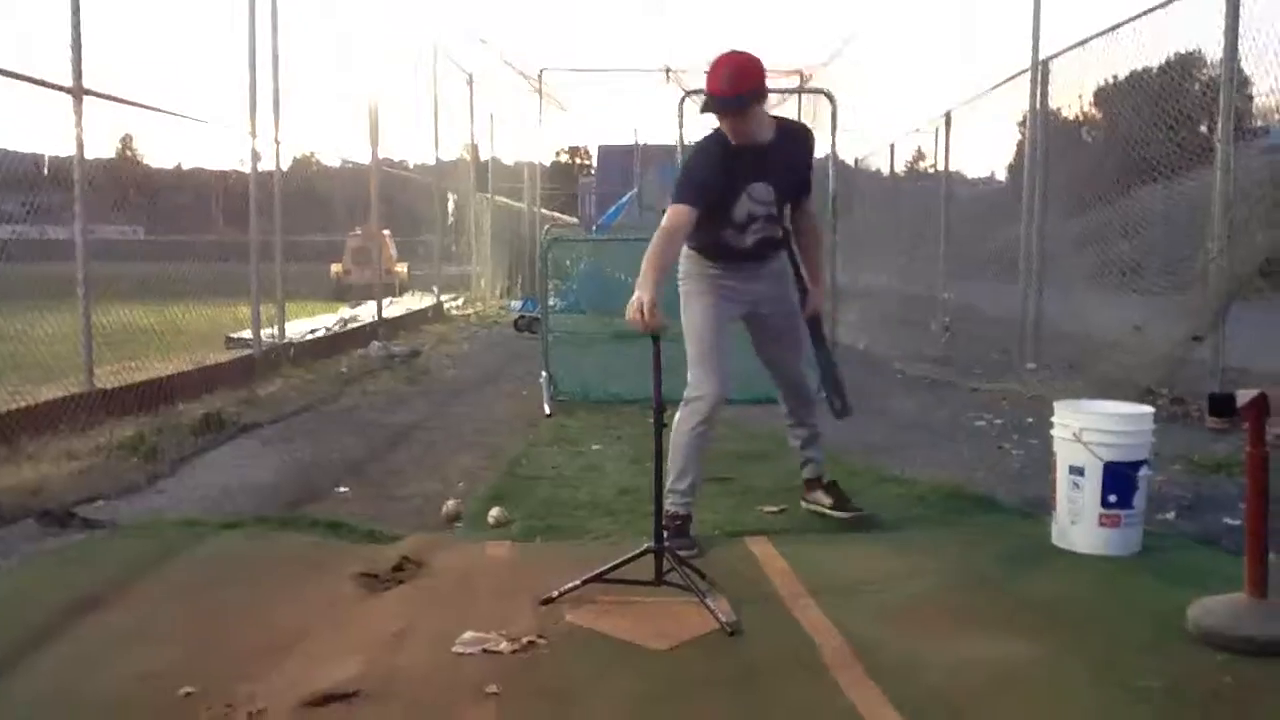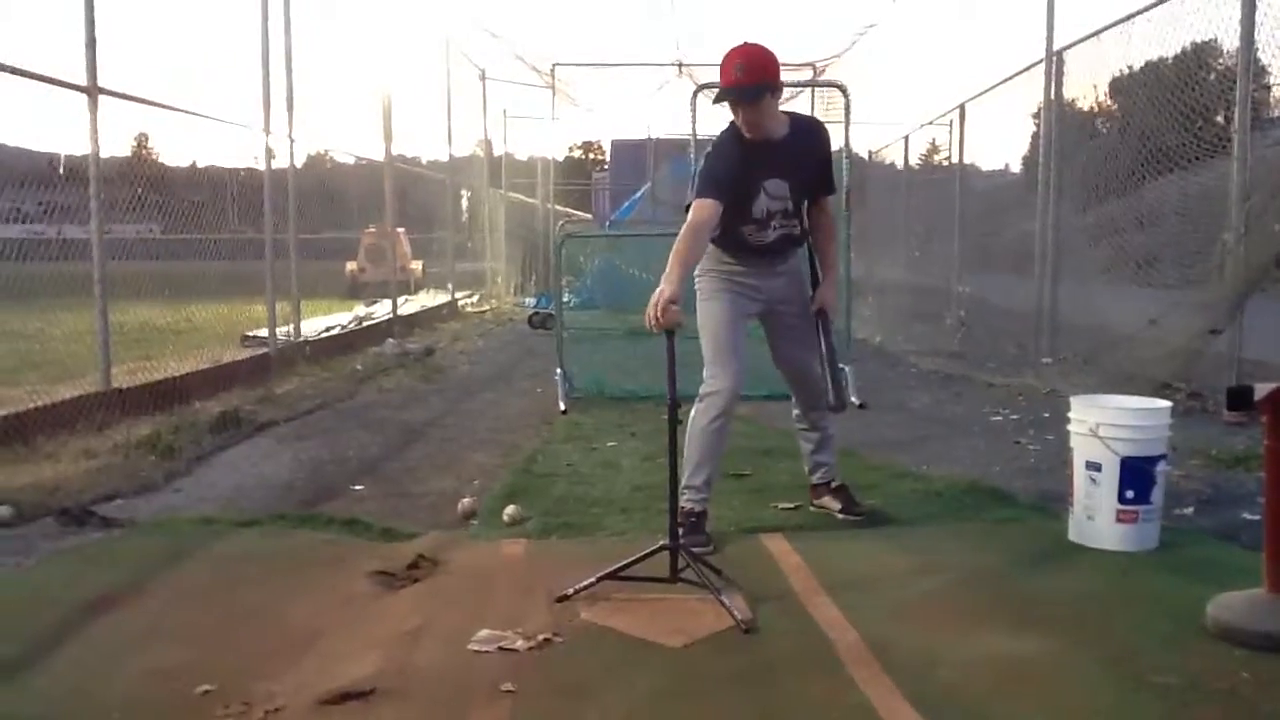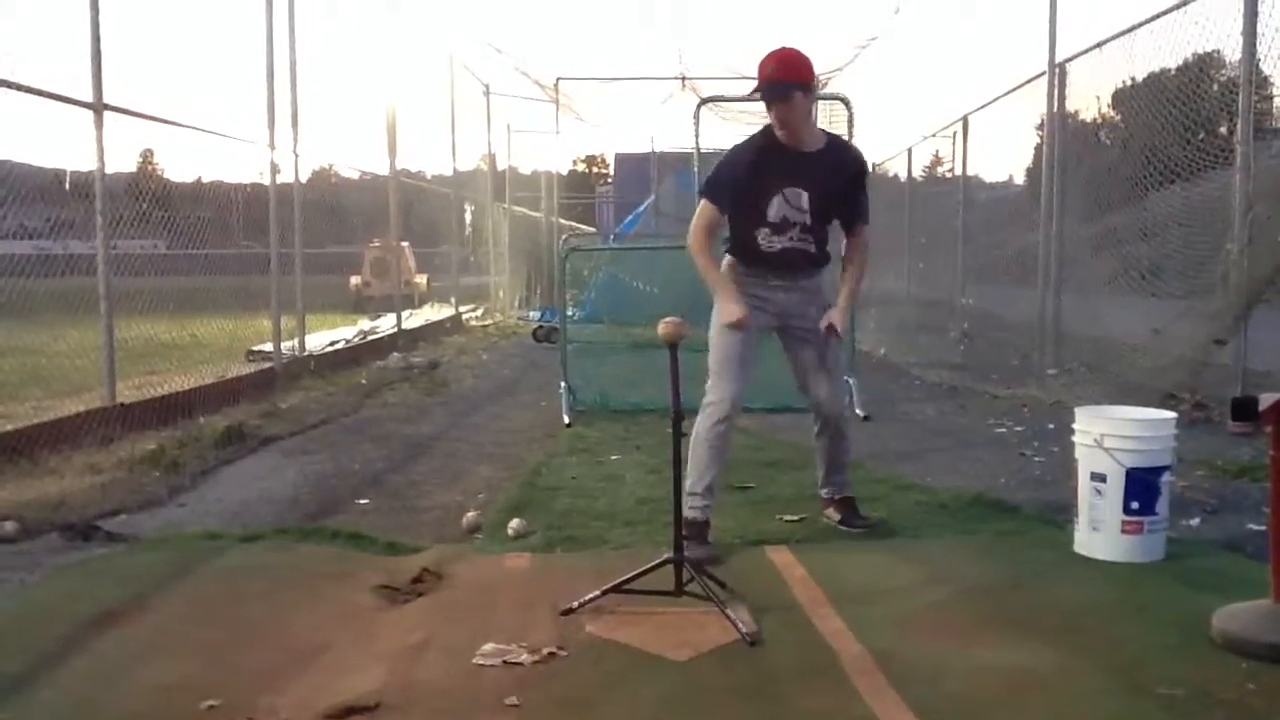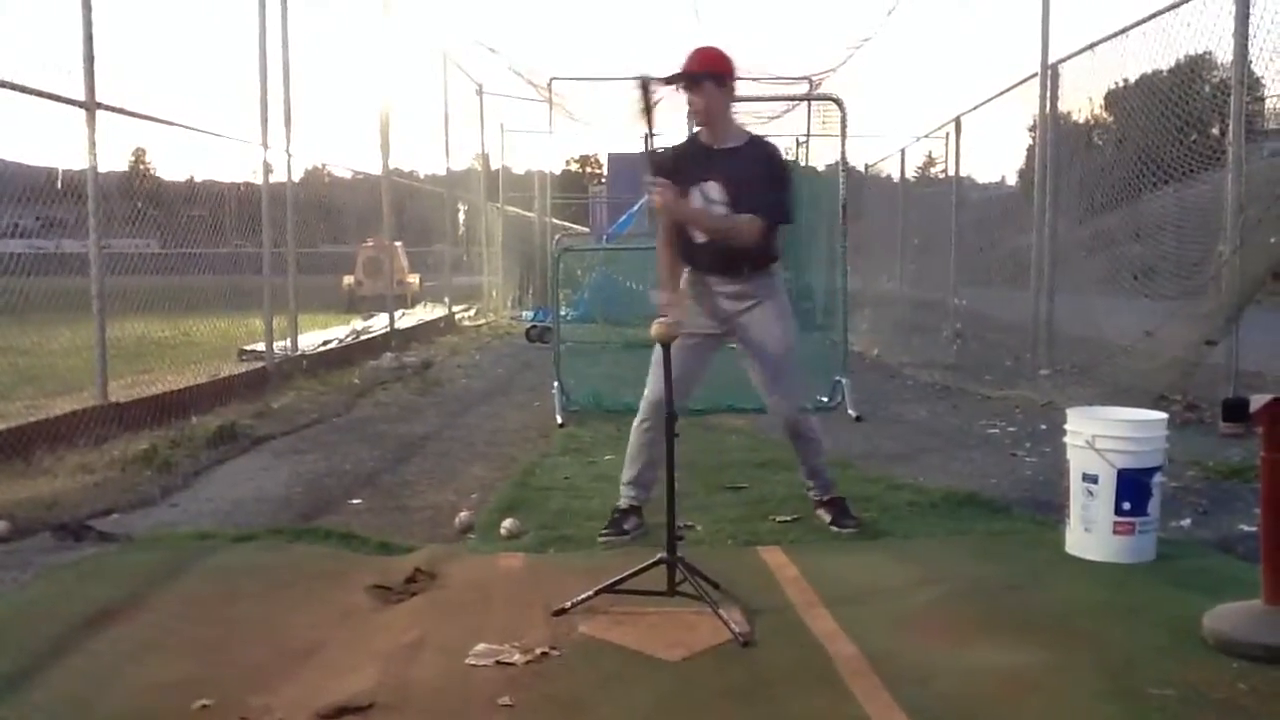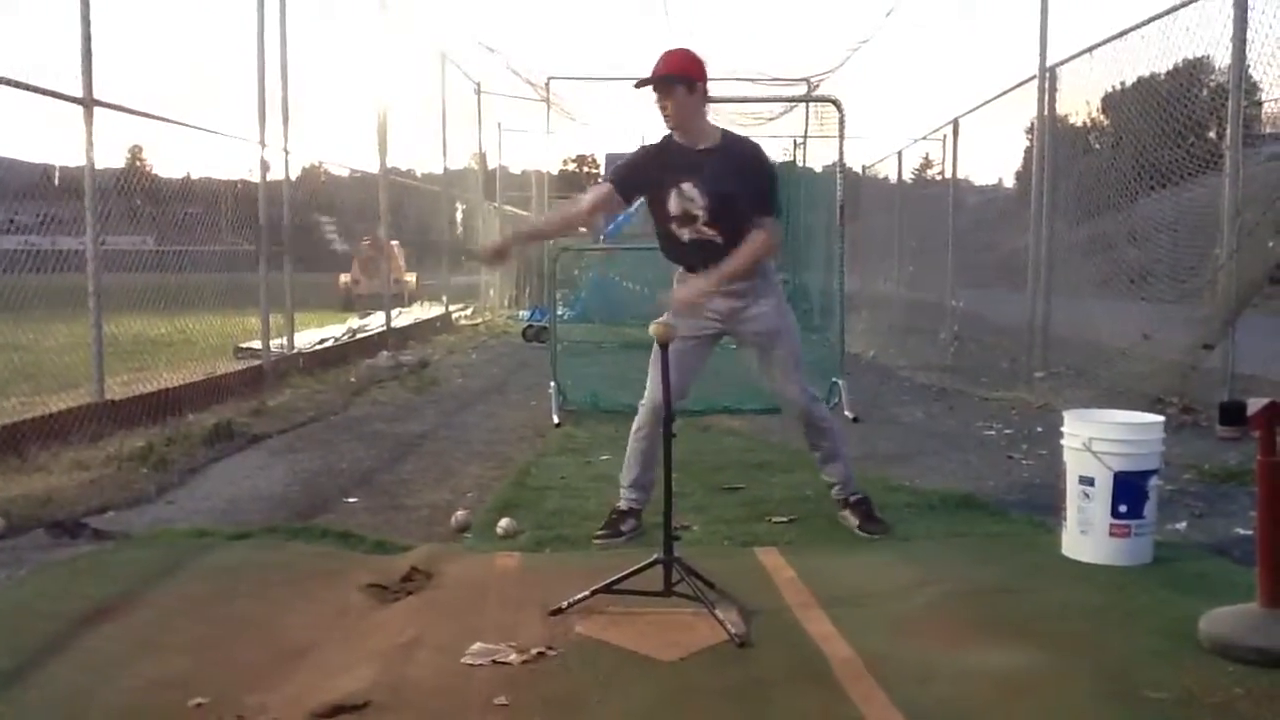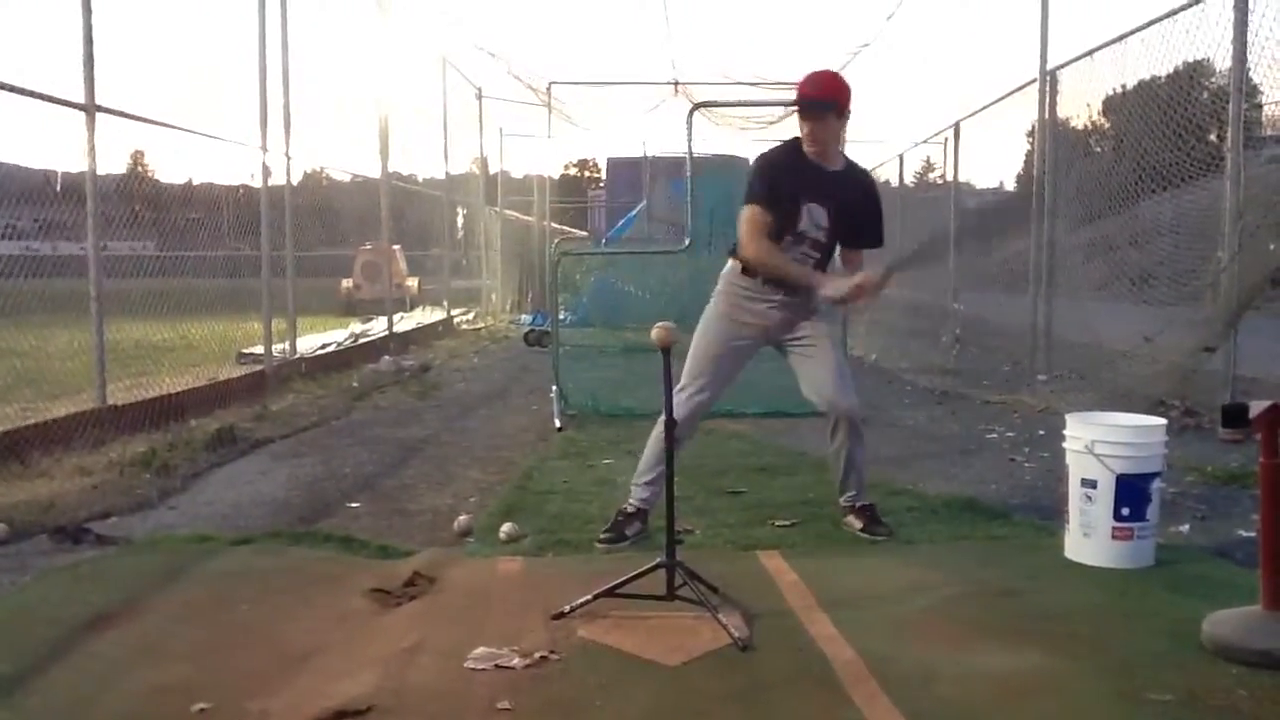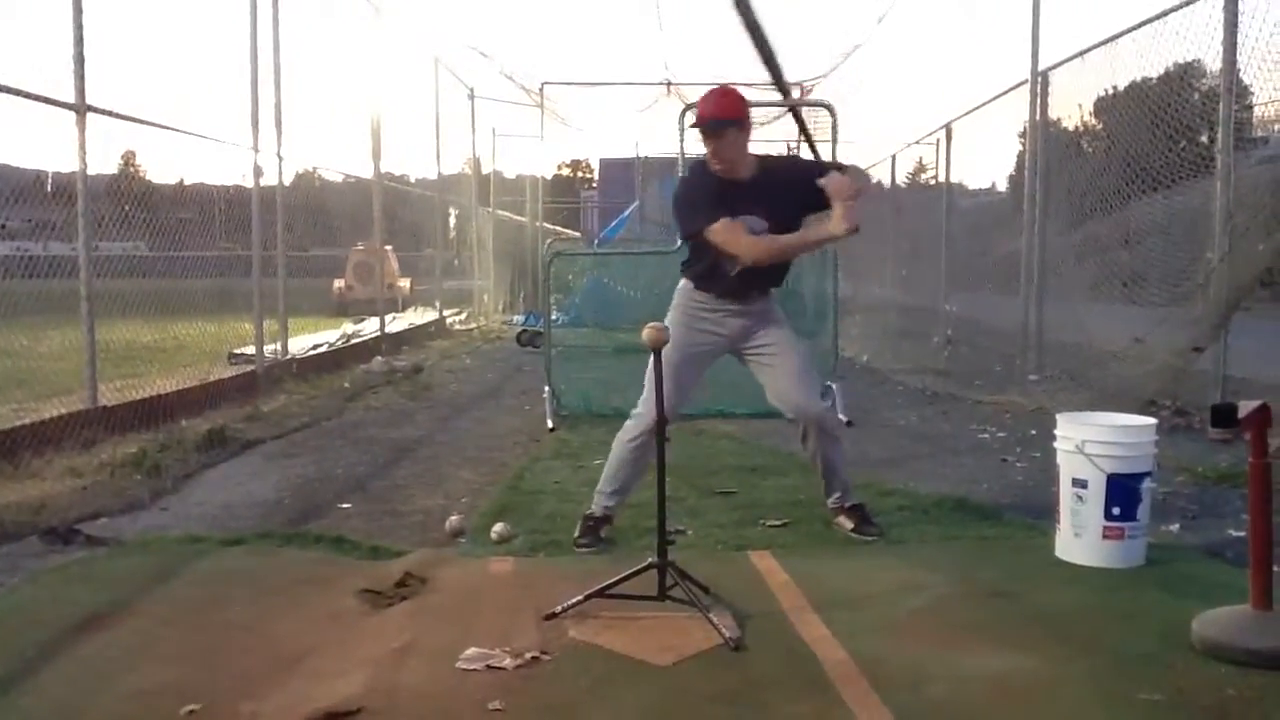
dt=0.5s
person 1, frame 1
left shoulder: (796, 141)
right shoulder: (707, 158)
left elbow: (803, 213)
right elbow: (673, 226)
left wrist: (816, 283)
right wrist: (646, 288)
left hip: (771, 272)
right hip: (709, 275)
left knee: (798, 381)
right knee: (707, 391)
left ankle: (813, 480)
right ankle: (675, 512)
person 1, frame 2
left shoulder: (811, 136)
right shoulder: (725, 153)
left elbow: (820, 209)
right elbow: (699, 222)
left wrist: (828, 280)
right wrist: (670, 283)
left hip: (786, 269)
right hip: (726, 272)
left knee: (811, 380)
right knee: (722, 387)
left ankle: (822, 481)
right ankle: (691, 507)
person 1, frame 3
left shoulder: (846, 161)
right shoulder: (747, 158)
left elbow: (857, 238)
right elbow: (700, 234)
left wrist: (843, 304)
right wrist: (726, 299)
left hip: (808, 290)
right hip: (747, 287)
left knee: (831, 403)
right knee: (722, 400)
left ankle: (836, 497)
right ankle: (696, 518)
person 1, frame 4
left shoulder: (762, 157)
right shoulder: (677, 159)
left elbow: (749, 232)
right elbow: (667, 235)
left wrist: (685, 211)
right wrist: (668, 288)
left hip: (758, 293)
right hip: (697, 292)
left knee: (788, 405)
right knee: (656, 401)
left ankle: (823, 494)
right ankle: (630, 504)
person 1, frame 5
left shoulder: (745, 158)
right shoulder: (651, 160)
left elbow: (767, 237)
right elbow: (587, 208)
left wrist: (711, 284)
right wrist: (515, 238)
left hip: (750, 288)
right hip: (689, 290)
left knee: (802, 398)
right knee: (657, 402)
left ankle: (847, 495)
right ankle: (630, 505)
person 1, frame 6
left shoulder: (860, 187)
right shoulder: (775, 165)
left elbow: (853, 257)
right elbow: (751, 244)
left wrist: (860, 283)
right wrist: (824, 282)
left hip: (805, 308)
right hip: (743, 294)
left knee: (843, 404)
right knee: (688, 404)
left ankle: (854, 503)
right ankle: (638, 506)
person 1, frame 7
left shoulder: (786, 175)
right shoulder: (693, 189)
left elbow: (855, 182)
right elbow: (746, 249)
left wrist: (843, 186)
right wrist: (829, 230)
left hip: (759, 311)
right hip: (699, 309)
left knee: (811, 408)
right knee: (651, 415)
left ankle: (842, 502)
right ankle: (600, 511)
